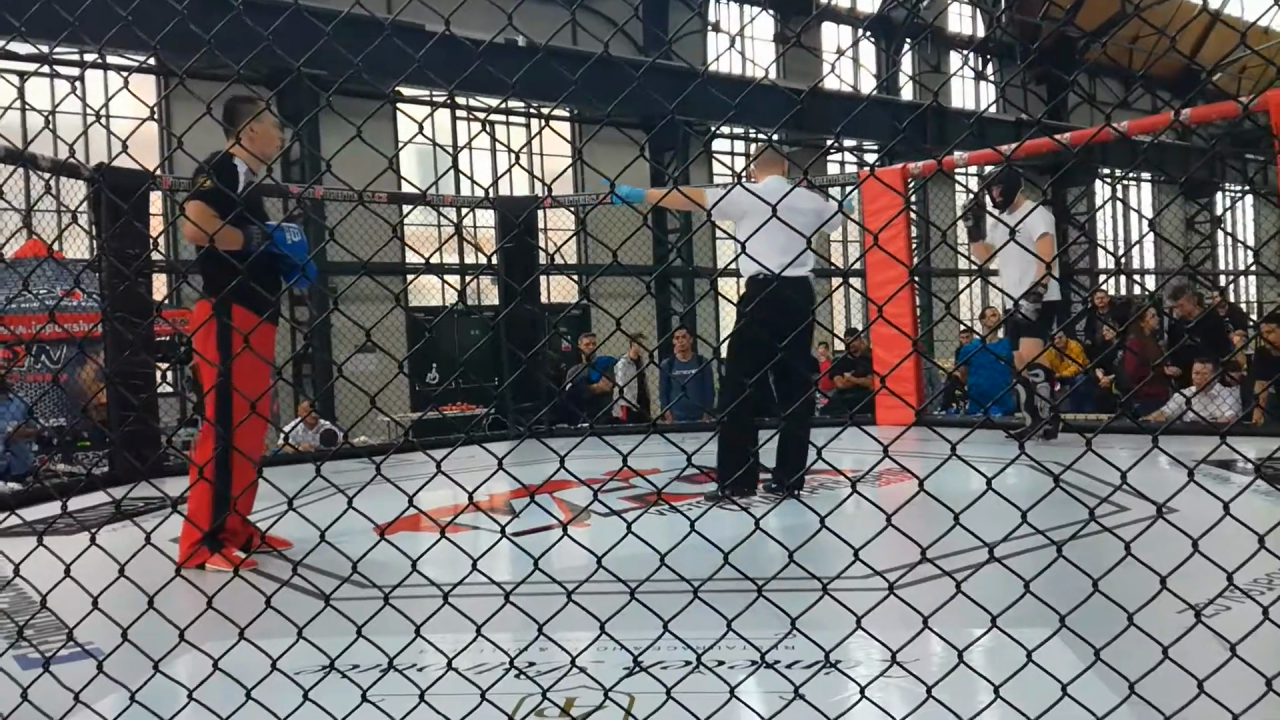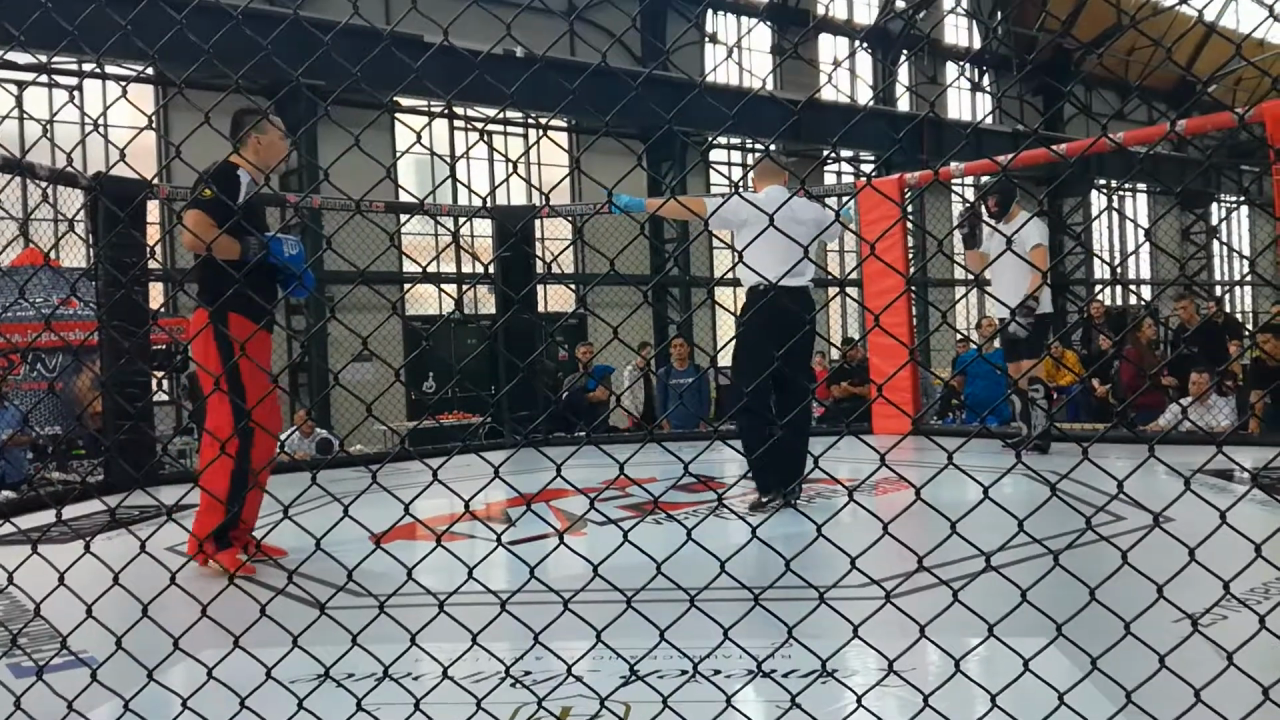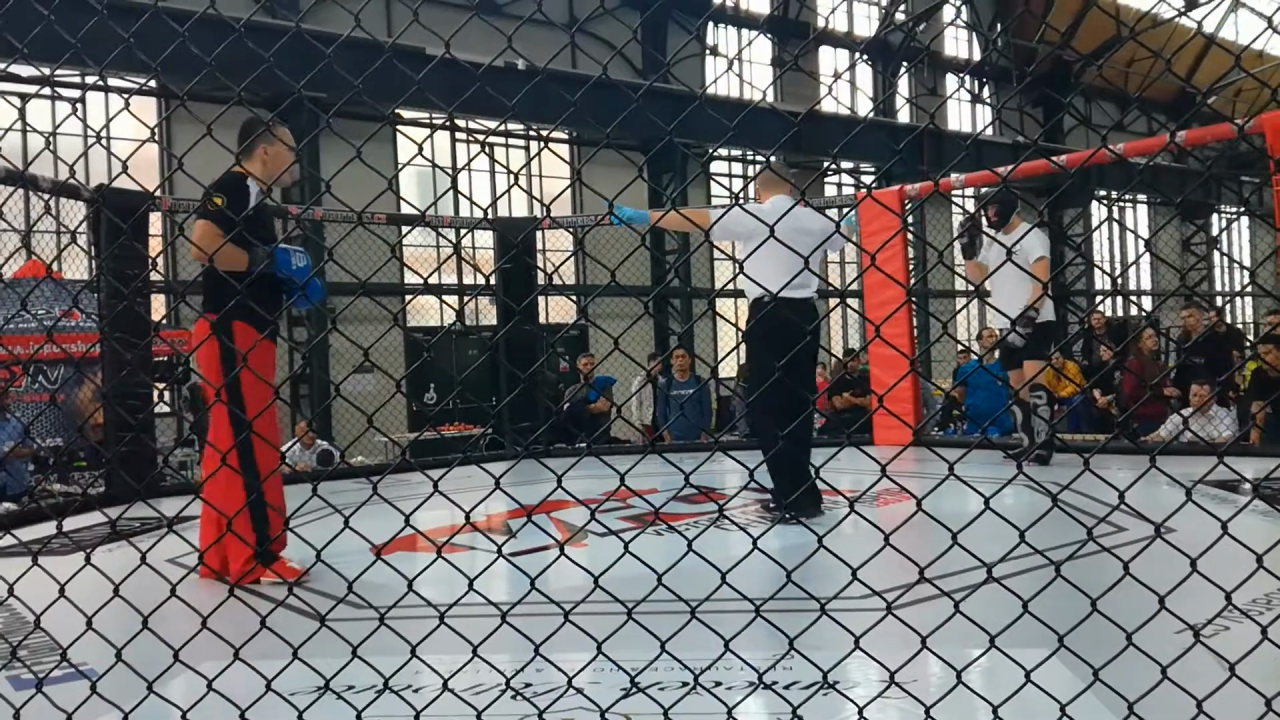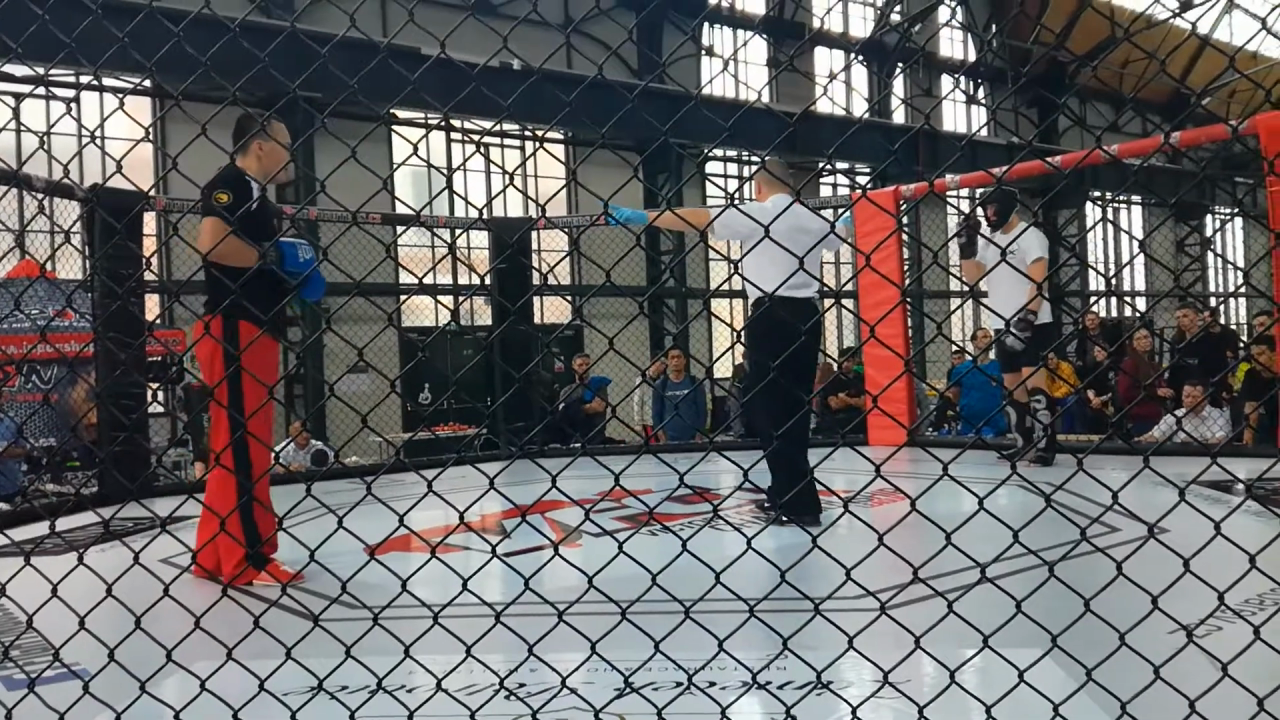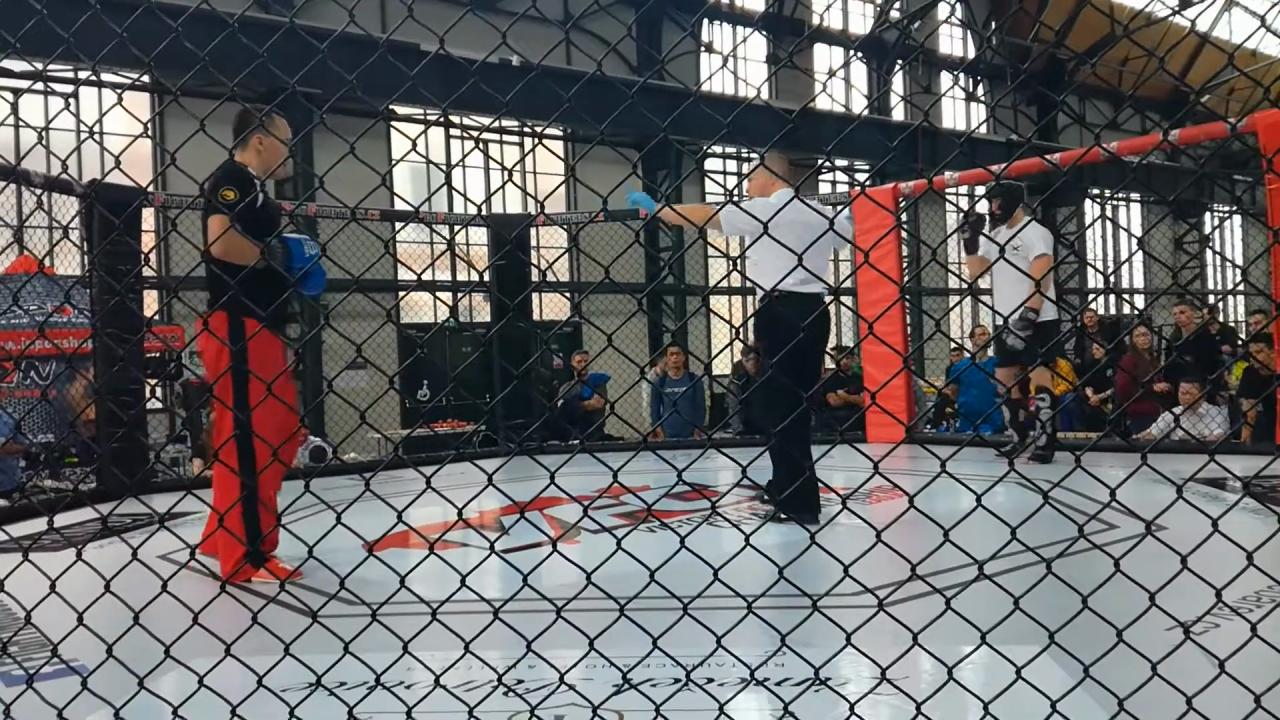
dt=0.2s
person 1, frame 1
left shoulder: (246, 181)
right shoulder: (222, 167)
right elbow: (196, 226)
left wrist: (286, 261)
right wrist: (261, 238)
left hip: (253, 317)
right hip: (227, 316)
left knee: (249, 424)
right knee: (229, 424)
left ankle: (233, 528)
right ankle: (203, 540)
person 1, frame 2
left shoulder: (248, 190)
right shoulder: (224, 176)
right elbow: (193, 234)
left wrist: (283, 270)
right wrist: (260, 248)
left hip: (247, 325)
right hip: (226, 323)
left knee: (231, 430)
right knee: (252, 427)
left ankle: (229, 536)
right ankle: (216, 537)
person 1, frame 3
left shoulder: (254, 199)
right shoulder: (233, 186)
right elbow: (202, 245)
left wrist: (293, 282)
right wrist: (266, 260)
left hip: (250, 335)
right hip: (231, 333)
left knee: (229, 444)
right knee: (249, 442)
left ankle: (221, 555)
right ankle: (254, 556)
person 1, frame 4
left shoulder: (254, 195)
right shoulder: (231, 183)
right elbow: (212, 244)
left wrist: (294, 275)
right wrist: (272, 255)
left hip: (256, 334)
right hip: (234, 332)
left knee: (246, 443)
right knee: (243, 443)
left ankle: (213, 553)
right ankle: (246, 559)
person 1, frame 5
left shoulder: (254, 189)
right shoulder: (232, 179)
right elbow: (221, 242)
left wrist: (293, 267)
right wrist: (278, 253)
left hip: (262, 331)
right hip: (238, 329)
left knee: (283, 433)
right knee: (247, 438)
left ankle: (226, 534)
right ankle: (245, 555)
person 2, frame 1
left shoulder: (746, 196)
right shoulder: (811, 201)
left elbow: (692, 199)
right elbow: (839, 216)
left wrist: (639, 194)
right wrist: (845, 204)
left hip: (763, 295)
right hip: (800, 295)
left knee: (741, 385)
right knee: (796, 386)
left ankle: (736, 478)
right ankle: (789, 476)
person 2, frame 2
left shoulder: (746, 206)
right shoulder: (811, 210)
left elbow: (692, 208)
right elbow: (839, 225)
left wrist: (639, 204)
right wrist: (845, 215)
left hip: (764, 305)
right hip: (800, 305)
left knee: (751, 395)
right knee: (795, 396)
left ankle: (772, 485)
right ankle: (788, 483)
person 2, frame 3
left shoulder: (752, 216)
right shoulder: (815, 220)
left elbow: (697, 220)
right elbow: (841, 236)
left wrist: (642, 216)
left hip: (769, 316)
right hip: (805, 316)
left knee: (768, 409)
right knee: (798, 406)
left ankle: (800, 498)
right ankle: (790, 495)
person 2, frame 4
left shoulder: (755, 215)
right shoulder: (815, 219)
left elbow: (698, 220)
right elbow: (839, 235)
left wrist: (642, 217)
right wrist: (845, 222)
left hip: (772, 316)
right hip: (806, 315)
left knee: (772, 409)
right knee: (793, 406)
left ankle: (799, 504)
right ankle: (783, 494)
person 2, frame 5
left shoulder: (764, 209)
right shoulder: (820, 213)
left elbow: (706, 216)
right elbow: (847, 232)
left wrist: (654, 207)
right wrist: (849, 220)
left hip: (780, 311)
right hip: (814, 311)
left knee: (782, 406)
right knee: (798, 404)
left ankle: (799, 502)
right ankle: (784, 489)
person 3, frame 1
left shoulder: (1036, 213)
right shoulder: (998, 220)
left elbow: (1047, 258)
right elbow: (983, 258)
left wrist: (1035, 295)
right wrist: (974, 226)
left hip: (1040, 300)
right hip: (1014, 303)
left knee: (1032, 356)
right knee: (1020, 362)
left ankle: (1048, 417)
right ankle: (1032, 422)
person 3, frame 2
left shoulder: (1030, 224)
right shoulder: (992, 230)
left elbow: (1040, 271)
right elbow: (977, 267)
left wrist: (1027, 308)
right wrist: (969, 235)
left hip: (1033, 312)
right hip: (1007, 314)
left knee: (1031, 371)
right knee: (1016, 373)
left ankle: (1041, 434)
right ankle: (1029, 433)
person 3, frame 3
left shoulder: (1031, 235)
right shoulder: (991, 241)
left elbow: (1041, 282)
right elbow: (976, 278)
left wrist: (1028, 318)
right wrist: (968, 244)
left hip: (1036, 322)
right hip: (1007, 324)
left knee: (1033, 377)
right knee: (1017, 382)
left ankle: (1043, 443)
right ankle: (1029, 443)
person 3, frame 4
left shoulder: (1030, 236)
right shoulder: (989, 240)
left elbow: (1039, 283)
right elbow: (973, 277)
left wrist: (1025, 320)
right wrist: (966, 243)
left hip: (1033, 323)
right hip: (1004, 324)
left knee: (1033, 380)
right knee: (1012, 385)
left ankle: (1044, 446)
right ankle: (1025, 443)
person 3, frame 5
left shoulder: (1034, 232)
right shoulder: (995, 235)
left elbow: (1041, 279)
right elbow: (976, 273)
left wrist: (1028, 317)
right wrist: (970, 240)
left hip: (1038, 320)
right hip: (1007, 321)
left knee: (1039, 378)
right knee: (1007, 381)
left ankle: (1044, 443)
right ankle: (1023, 438)
